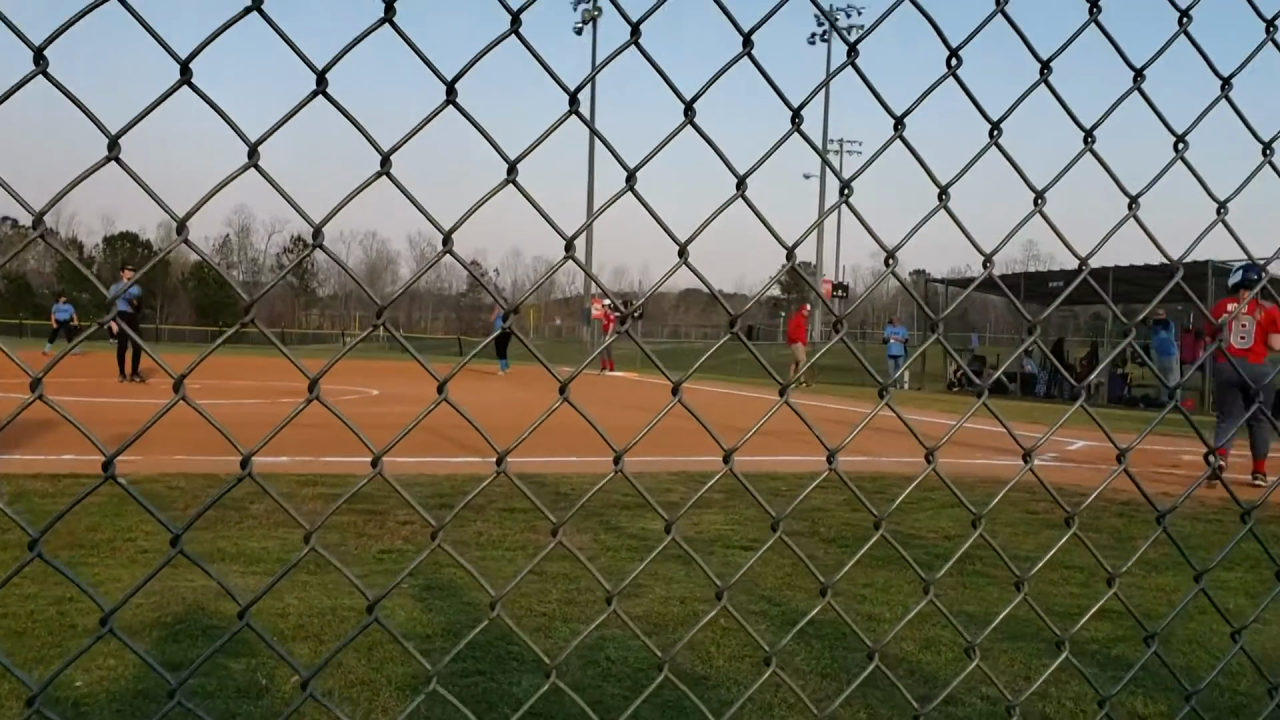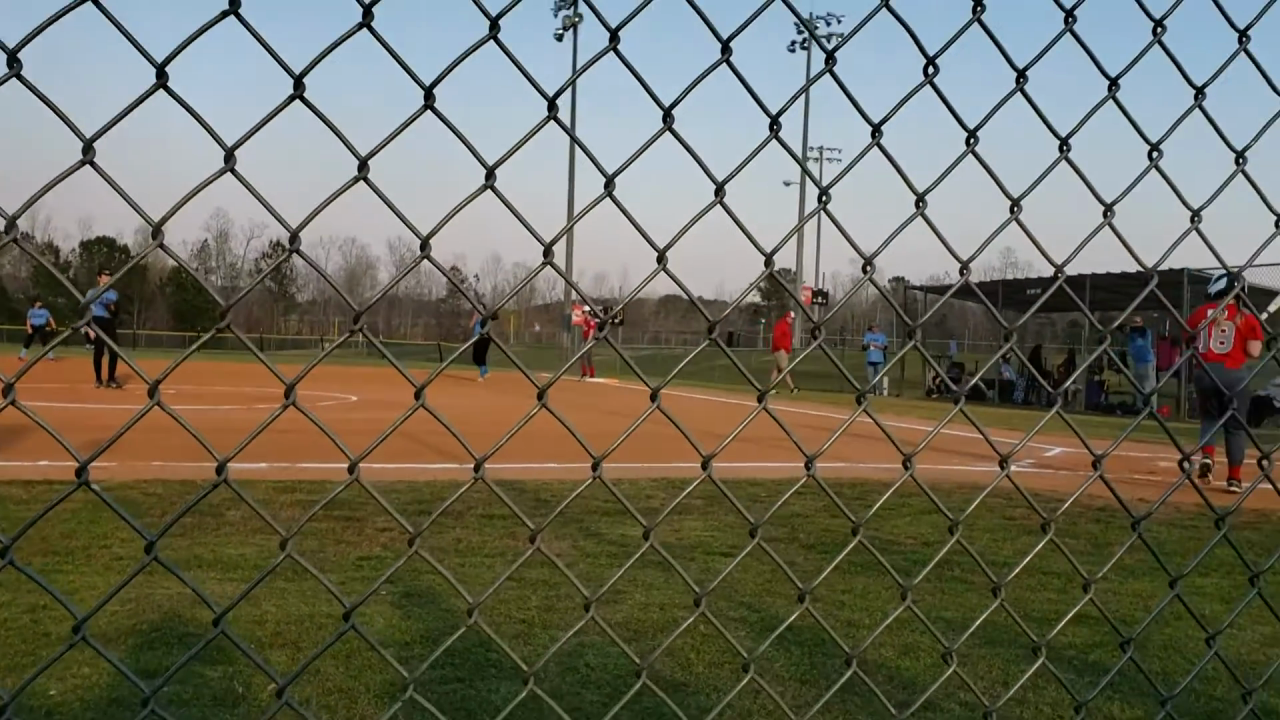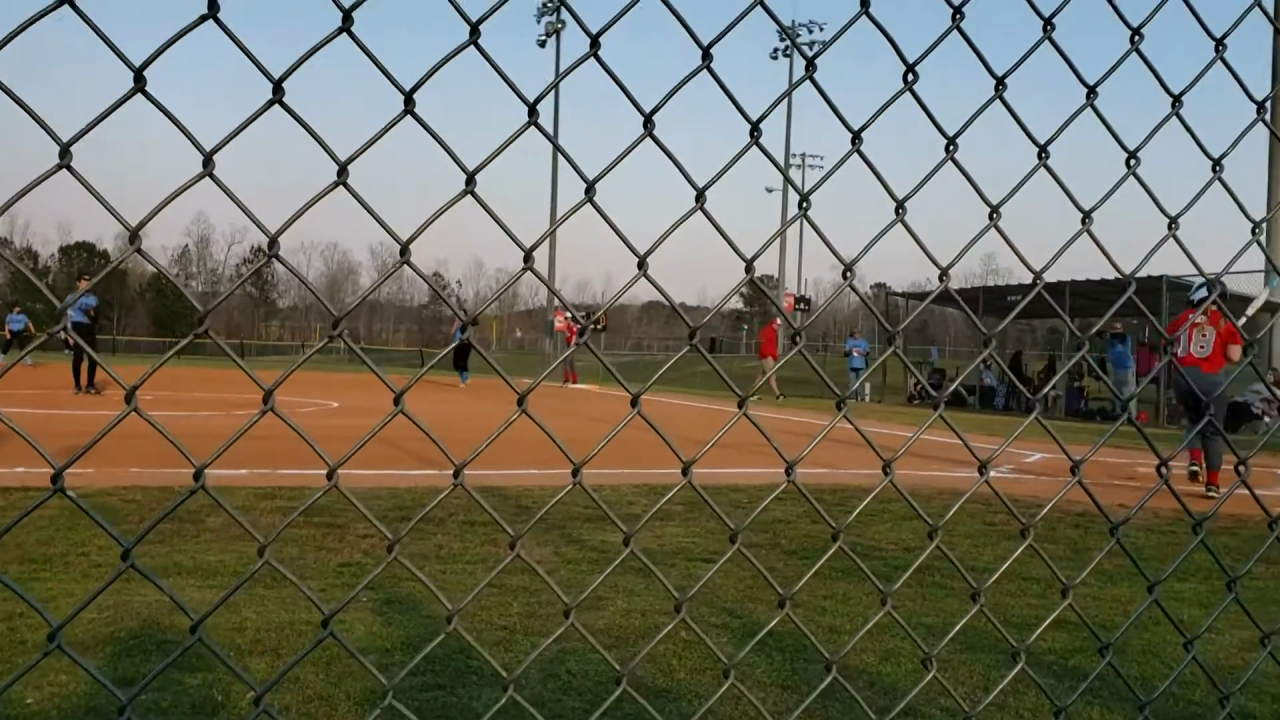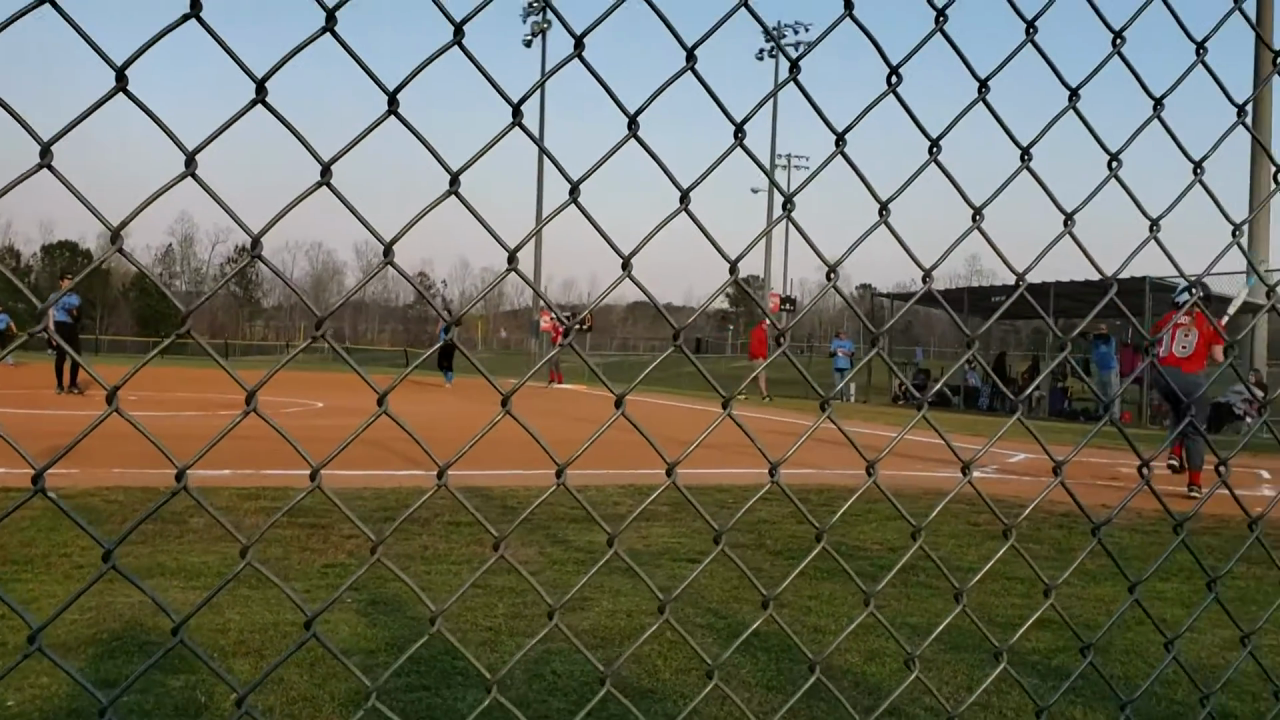
dt=0.1s
person 1, frame 1
left shoulder: (1220, 307)
left elbow: (1209, 339)
right wrist: (1257, 335)
left hip: (1225, 368)
right hip: (1257, 370)
left knee: (1226, 419)
right knee: (1259, 421)
left ankle: (1219, 459)
right ankle: (1259, 472)
person 1, frame 2
left shoulder: (1201, 312)
right shoulder: (1246, 316)
left elbow: (1188, 343)
right elbow: (1254, 352)
right wrist: (1238, 342)
left hip: (1204, 372)
right hip: (1234, 374)
left knee: (1210, 419)
right knee: (1235, 425)
left ankle: (1207, 457)
right ankle: (1234, 478)
person 1, frame 3
left shoulder: (1183, 318)
right shoulder: (1227, 322)
right elbow: (1234, 357)
right wrist: (1217, 348)
left hip: (1182, 377)
right hip: (1211, 379)
left knee: (1194, 421)
right knee: (1213, 431)
left ankle: (1194, 461)
right ankle: (1212, 484)
person 1, frame 4
left shoulder: (1166, 319)
right shoulder: (1210, 324)
left elbow: (1152, 348)
right elbow: (1219, 357)
right wrist: (1205, 348)
left hip: (1163, 375)
right hip: (1191, 379)
left knee: (1179, 414)
right knee: (1192, 430)
left ankle: (1174, 456)
right ankle: (1194, 484)
